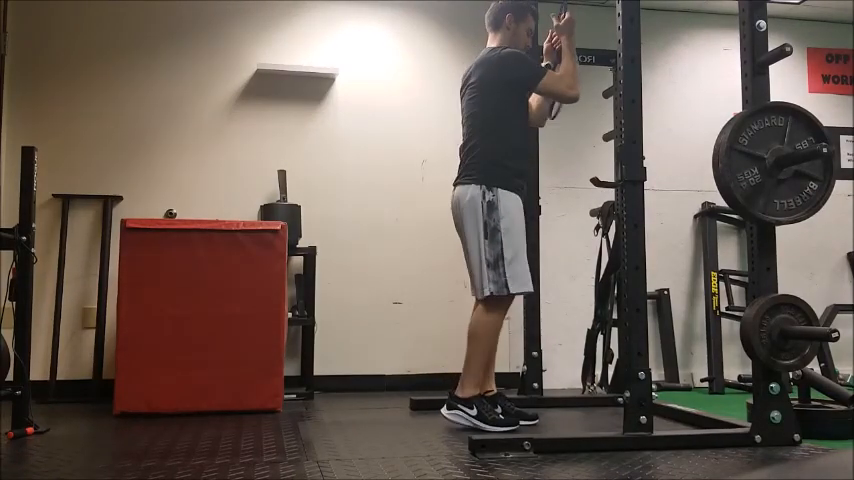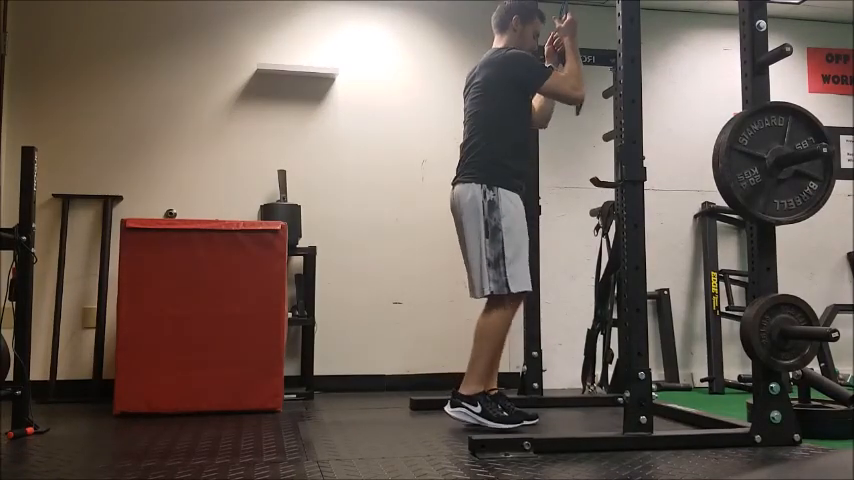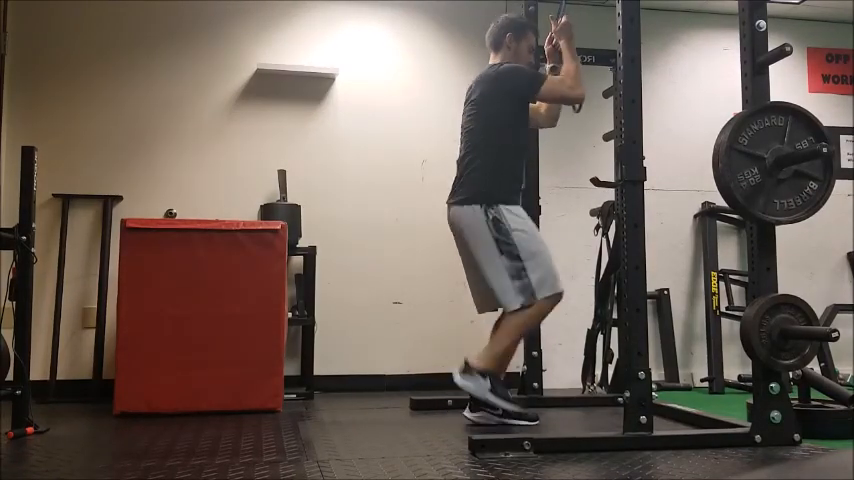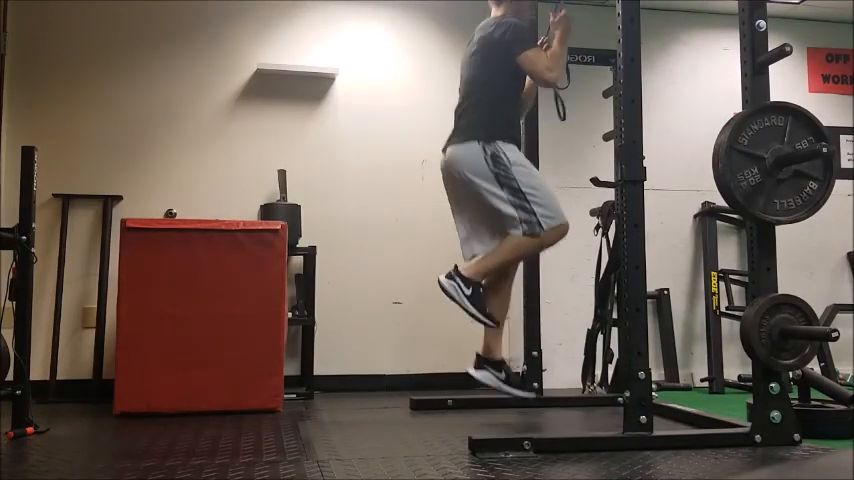
dt=0.2s
person 1, frame 1
left shoulder: (485, 68)
right shoulder: (508, 60)
left elbow: (535, 116)
right elbow: (570, 91)
left wrist: (547, 63)
right wrist: (567, 42)
left hip: (485, 191)
right hip: (489, 191)
left knee: (495, 296)
right knee: (497, 295)
left ankle: (485, 394)
right ankle: (465, 397)
person 1, frame 2
left shoulder: (489, 69)
right shoulder: (513, 61)
left elbow: (538, 117)
right elbow: (576, 92)
left wrist: (551, 64)
right wrist: (571, 43)
left hip: (480, 189)
right hip: (488, 191)
left knee: (503, 296)
right knee: (506, 294)
left ankle: (485, 393)
right ankle: (469, 394)
person 1, frame 3
left shoulder: (490, 85)
right shoulder: (510, 77)
left elbow: (547, 117)
right elbow: (575, 93)
left wrist: (551, 67)
right wrist: (566, 46)
left hip: (472, 205)
right hip: (489, 205)
left knee: (518, 301)
right knee: (544, 295)
left ankle: (488, 397)
right ankle: (480, 370)
person 1, frame 4
left shoulder: (487, 38)
left elbow: (517, 104)
right elbow: (550, 74)
left wrist: (537, 58)
right wrist: (560, 34)
left hip: (463, 151)
right hip: (484, 147)
left knee: (511, 249)
right knee: (551, 225)
left ankle: (491, 359)
right ankle: (466, 276)
